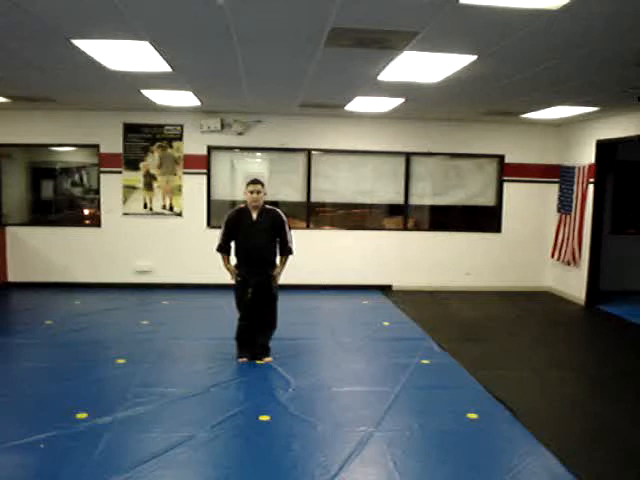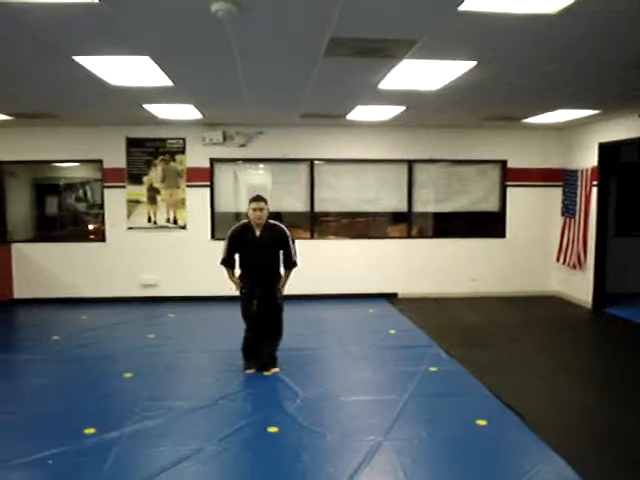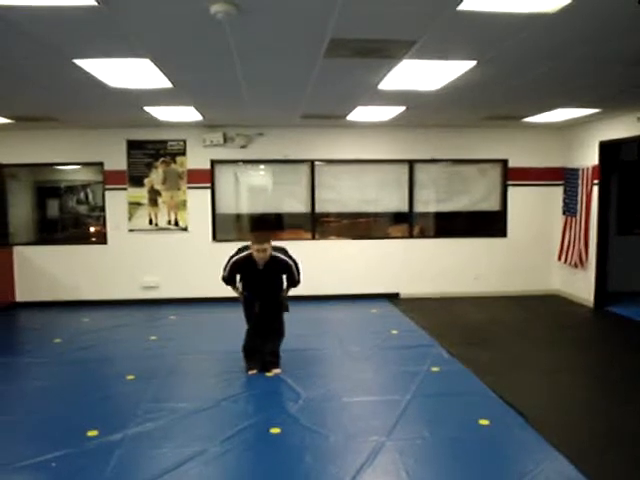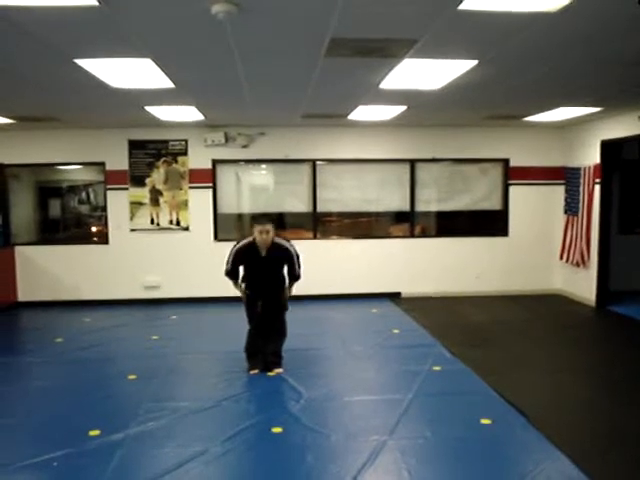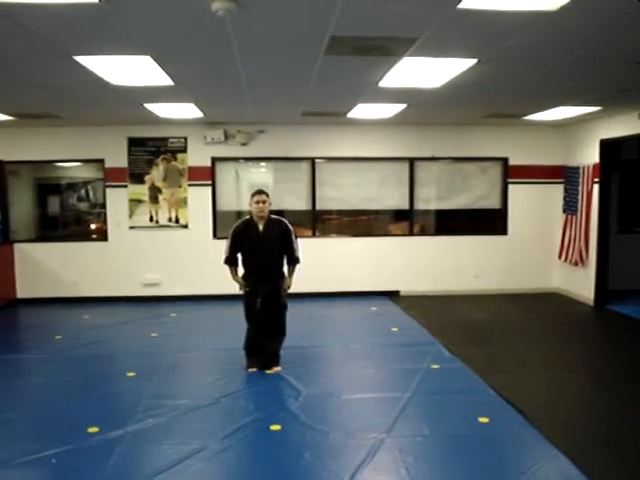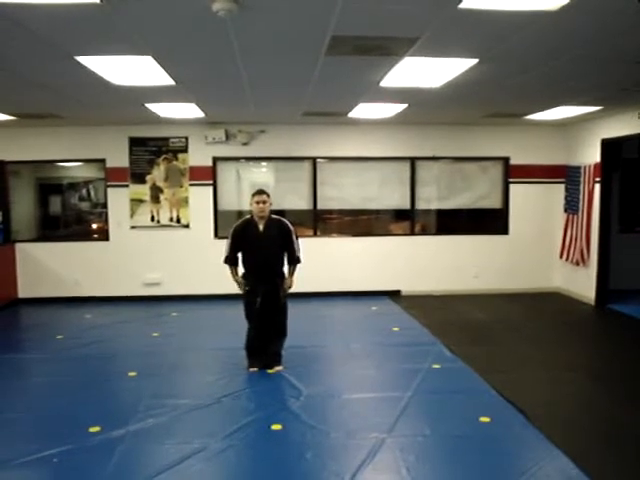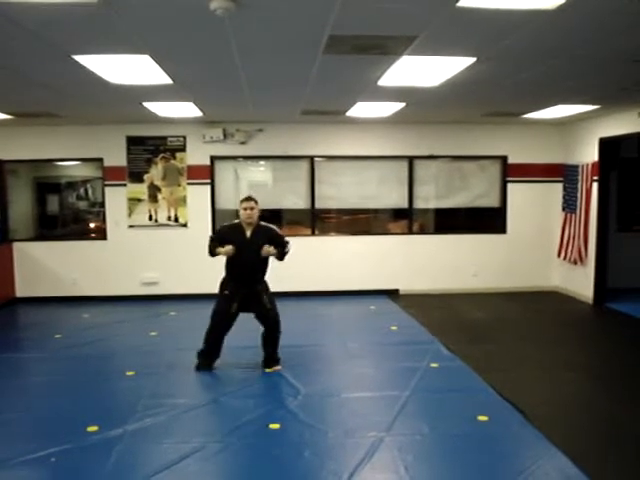
dt=0.5s
person 1, frame 1
left shoulder: (276, 216)
right shoulder: (235, 216)
left elbow: (286, 244)
right elbow: (224, 243)
left wrist: (279, 269)
right wrist: (228, 267)
left hip: (268, 275)
right hip: (243, 275)
left knee: (267, 315)
right knee: (245, 314)
left ankle: (261, 351)
right ankle: (244, 351)
person 1, frame 2
left shoulder: (279, 230)
right shoulder: (237, 231)
left elbow: (290, 258)
right elbow: (228, 258)
left wrist: (283, 281)
right wrist: (233, 279)
left hip: (272, 286)
right hip: (248, 286)
left knee: (273, 326)
right knee: (252, 325)
left ankle: (269, 362)
right ankle: (251, 362)
person 1, frame 3
left shoulder: (283, 259)
right shoulder: (239, 259)
left elbow: (294, 278)
right elbow: (227, 276)
left wrist: (285, 293)
right wrist: (238, 291)
left hip: (273, 295)
right hip: (251, 295)
left knee: (275, 328)
right knee: (254, 327)
left ankle: (271, 363)
right ankle: (252, 363)
person 1, frame 4
left shoulder: (285, 248)
right shoulder: (242, 248)
left elbow: (295, 272)
right elbow: (231, 269)
left wrist: (288, 289)
right wrist: (239, 288)
left hip: (276, 292)
right hip: (253, 293)
left knee: (277, 326)
right knee: (256, 326)
left ankle: (273, 362)
right ankle: (254, 363)
person 1, frame 5
left shoulder: (282, 226)
right shoulder: (241, 228)
left elbow: (293, 253)
right elbow: (231, 254)
left wrist: (289, 277)
right wrist: (236, 278)
left hip: (276, 283)
right hip: (252, 284)
left knee: (276, 324)
right knee: (254, 324)
left ankle: (272, 360)
right ankle: (253, 361)
person 1, frame 6
left shoulder: (282, 226)
right shoulder: (241, 227)
left elbow: (293, 253)
right elbow: (231, 254)
left wrist: (290, 277)
right wrist: (236, 277)
left hip: (276, 282)
right hip: (252, 283)
left knee: (277, 323)
right knee: (255, 324)
left ankle: (273, 360)
right ankle: (254, 360)
person 1, frame 7
left shoulder: (268, 230)
right shoulder: (227, 230)
left elbow: (285, 245)
right elbow: (213, 244)
left wrist: (274, 252)
right wrist: (221, 250)
left hip: (257, 285)
right hip: (232, 286)
left knee: (272, 321)
right knee: (219, 323)
left ankle: (271, 360)
right ankle: (206, 359)
